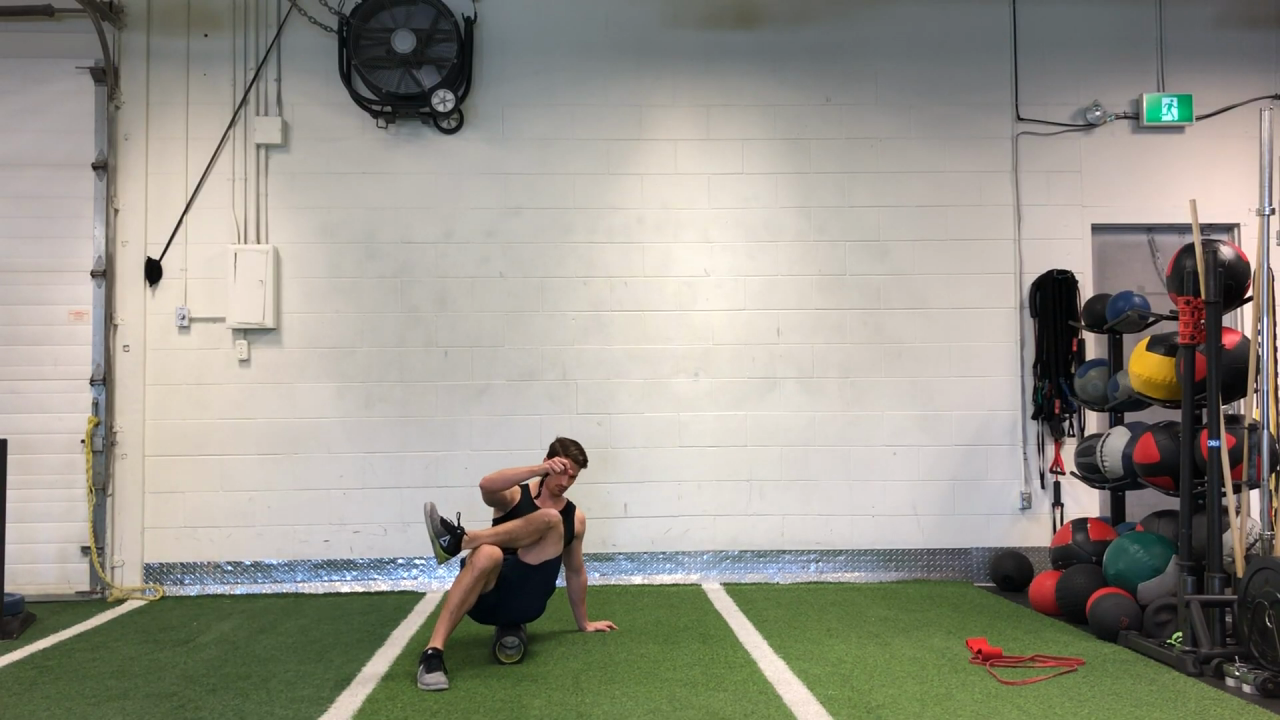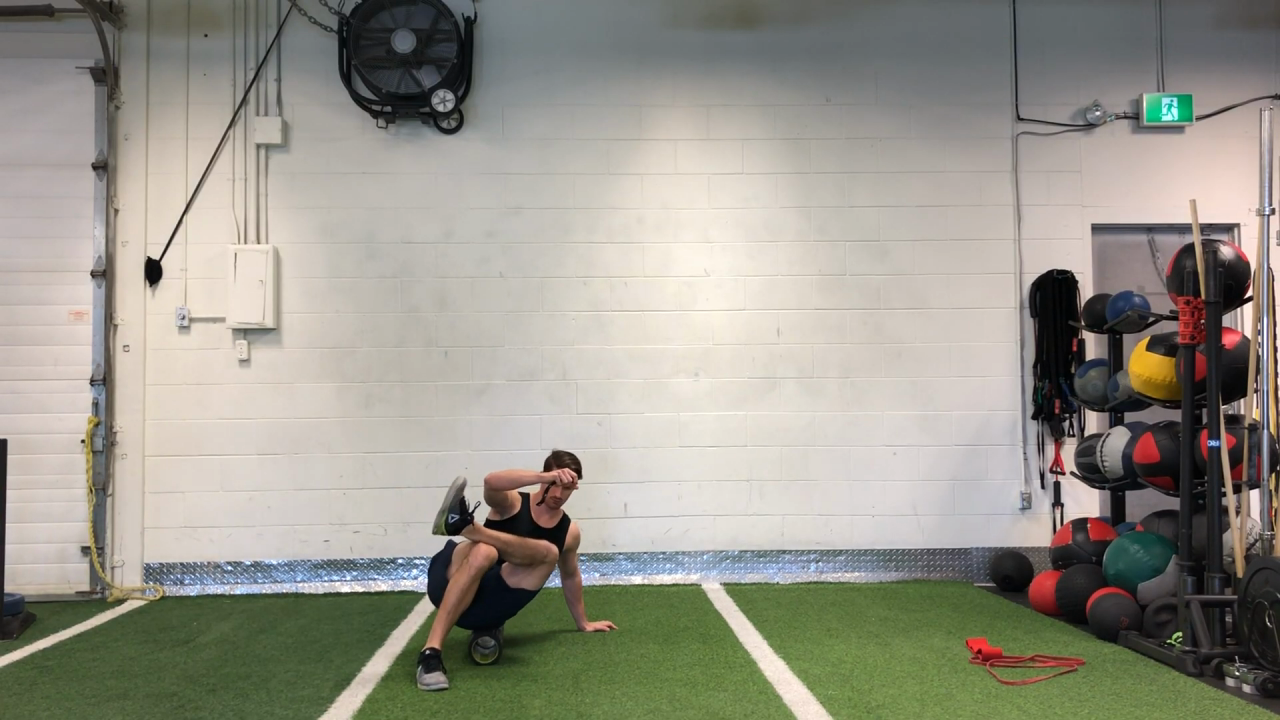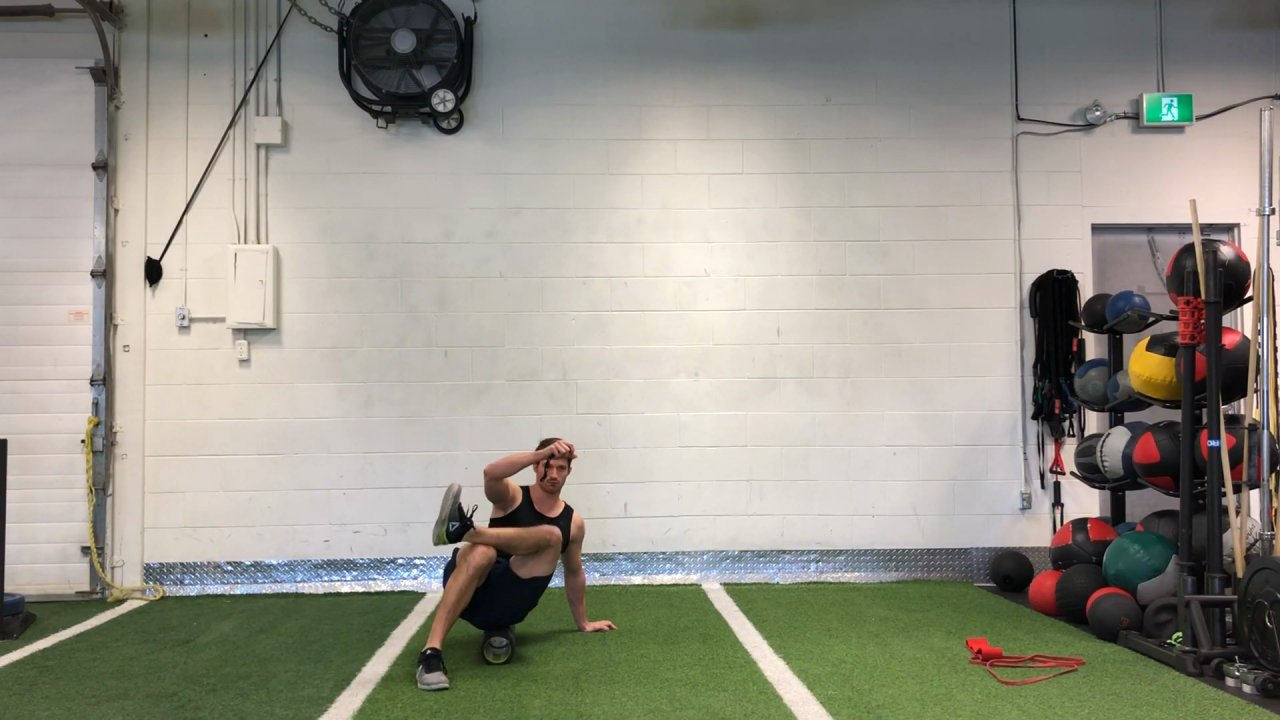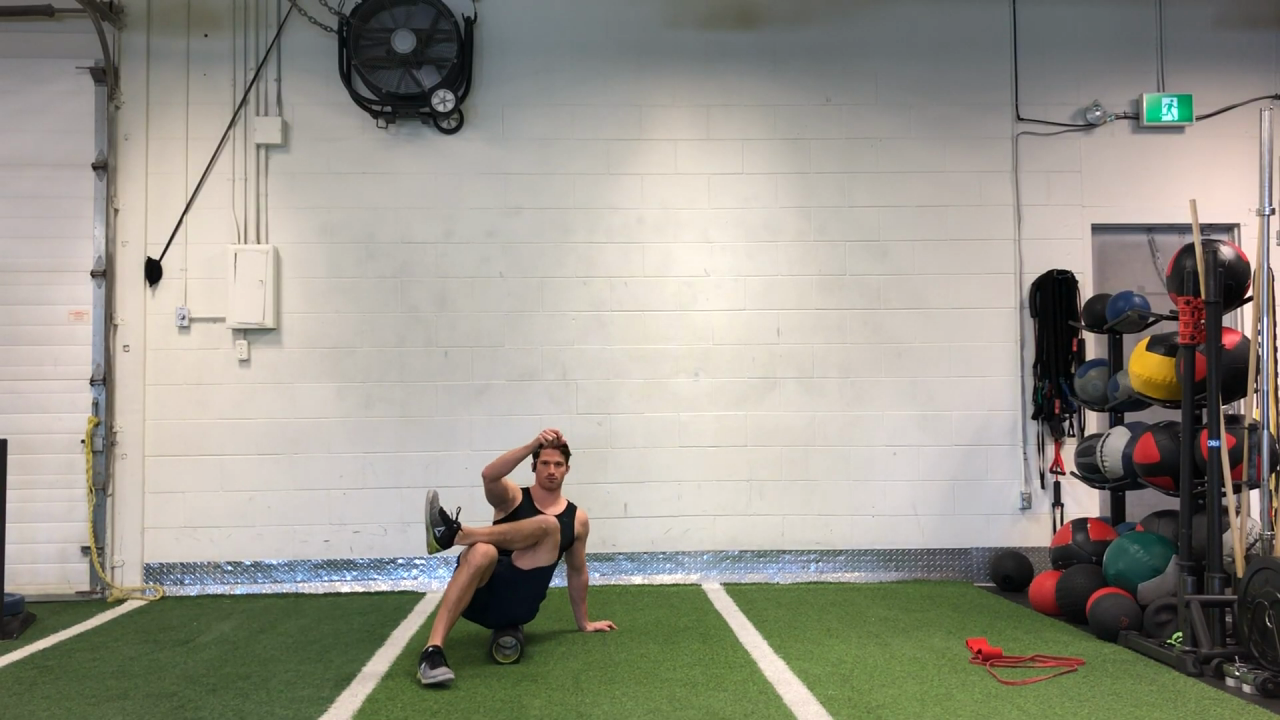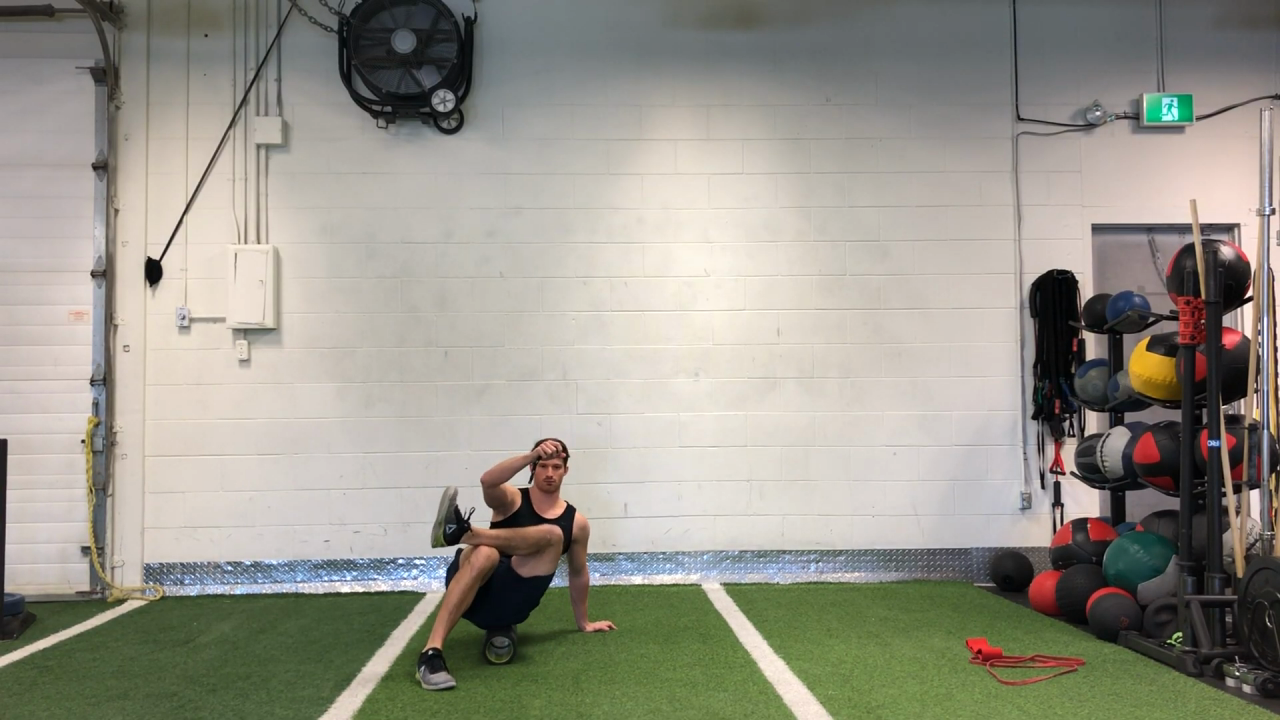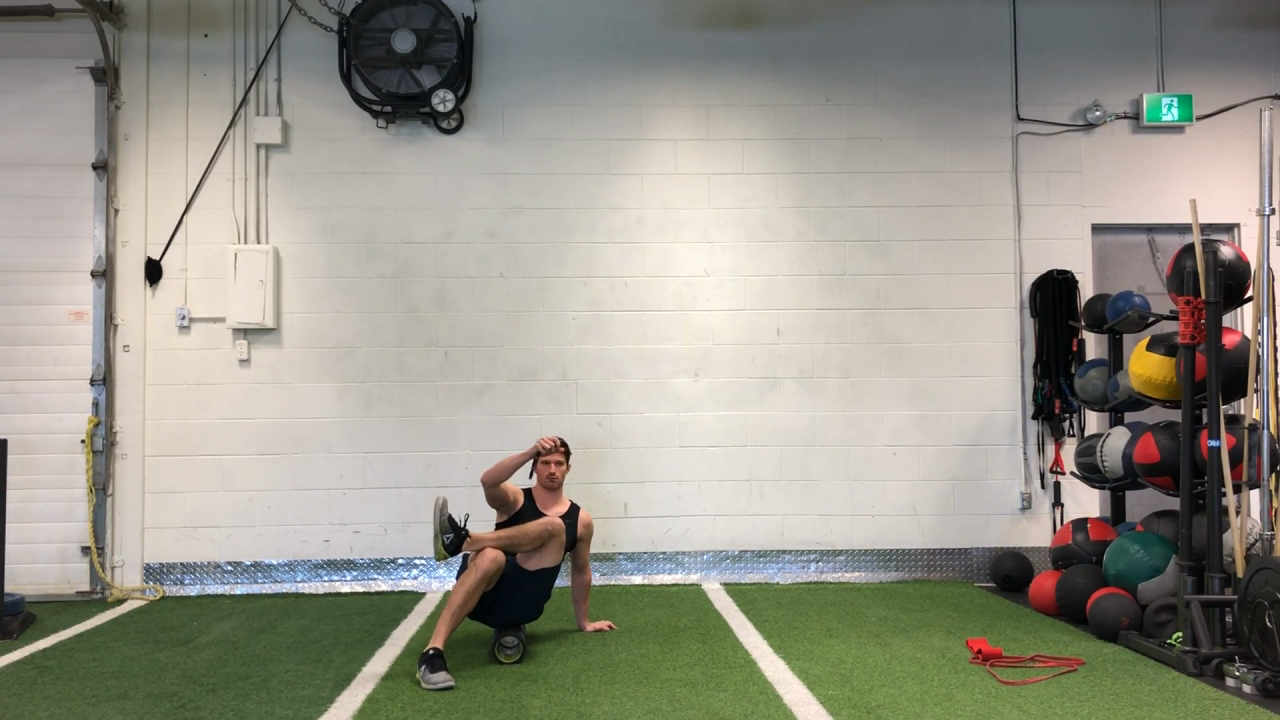
dt=0.5s
person 1, frame 1
left shoulder: (575, 518)
right shoulder: (514, 496)
left elbow: (576, 572)
right elbow: (486, 486)
left wrist: (584, 622)
right wrist: (539, 470)
left hip: (525, 605)
right hip: (485, 595)
left knee: (552, 519)
right knee: (488, 554)
right ankle: (433, 652)
person 1, frame 2
left shoulder: (569, 532)
right shoulder: (512, 503)
left elbow: (570, 577)
right elbow: (491, 482)
left wrist: (583, 622)
right wrist: (546, 478)
left hip: (484, 611)
right hip: (451, 583)
left knee: (549, 552)
right knee: (483, 552)
right ankle: (430, 652)
person 1, frame 3
left shoulder: (573, 522)
right shoulder: (512, 497)
left elbow: (574, 573)
right elbow: (491, 474)
left wrist: (583, 622)
right wrist: (543, 452)
left hip: (506, 607)
right hip: (475, 593)
left knee: (551, 535)
right knee: (481, 552)
right ankle: (431, 652)
person 1, frame 4
left shoulder: (577, 519)
right shoulder: (512, 497)
left elbow: (577, 572)
right elbow: (489, 476)
left wrist: (584, 622)
right wrist: (533, 445)
left hip: (517, 604)
right hip: (482, 594)
left knee: (549, 525)
right knee: (483, 552)
right ankle: (433, 651)
person 1, frame 5
left shoulder: (577, 523)
right shoulder: (511, 499)
left elbow: (578, 572)
right elbow: (488, 481)
left wrist: (583, 622)
right wrist: (532, 455)
left hip: (508, 606)
right hip: (477, 593)
left knee: (552, 535)
right knee: (485, 554)
right ankle: (432, 652)
person 1, frame 6
left shoulder: (581, 521)
right shoulder: (515, 499)
left elbow: (581, 572)
right elbow: (488, 481)
left wrist: (584, 622)
right wrist: (531, 451)
left hip: (522, 606)
right hip: (486, 594)
left knee: (554, 527)
right knee: (490, 557)
right ankle: (433, 652)
